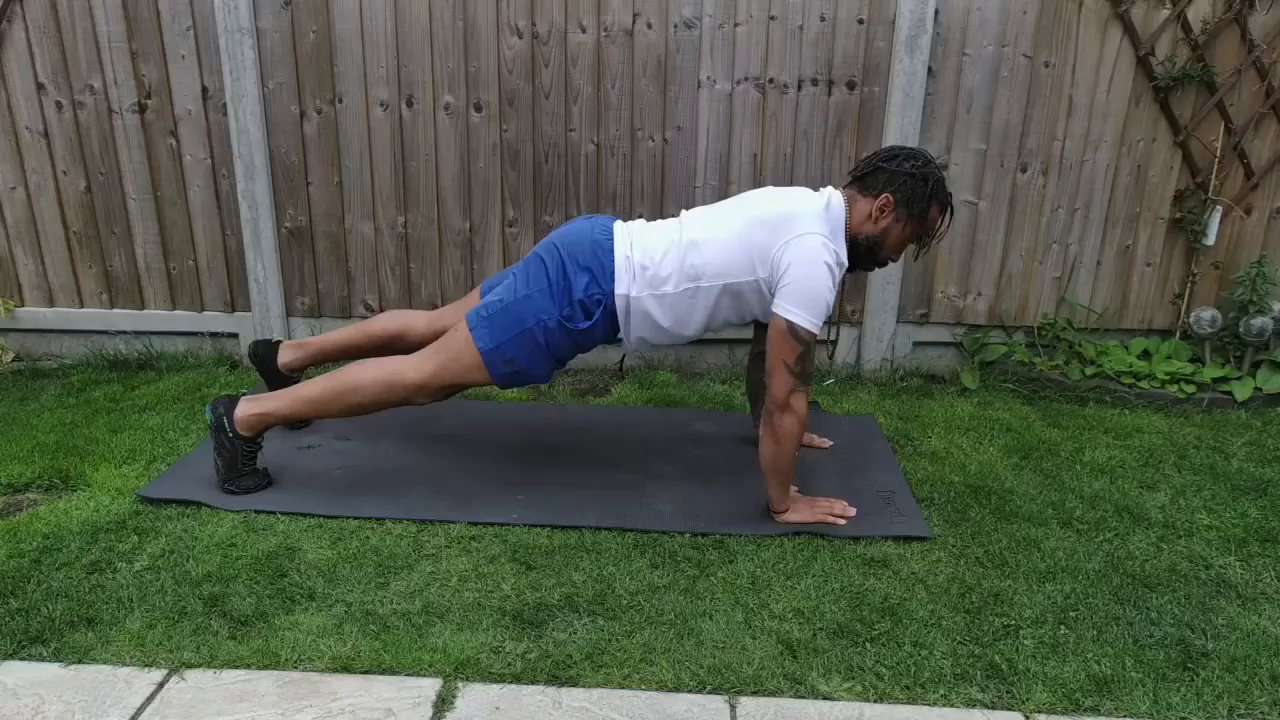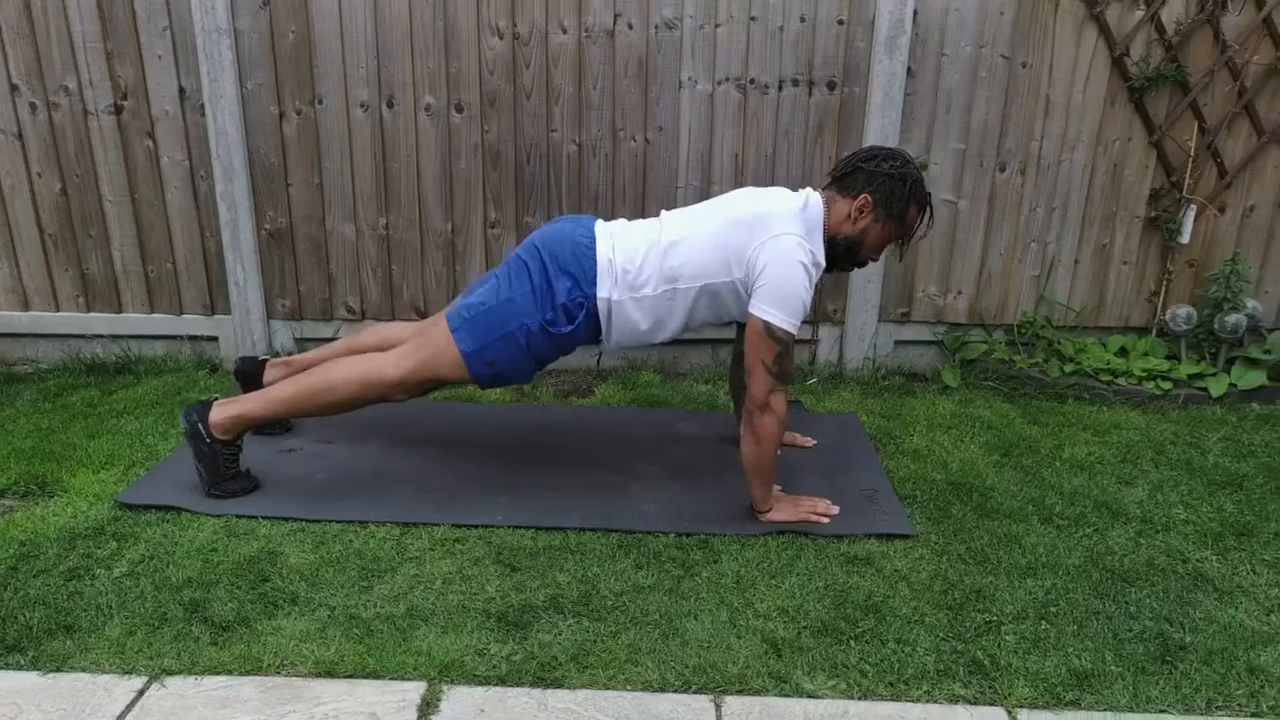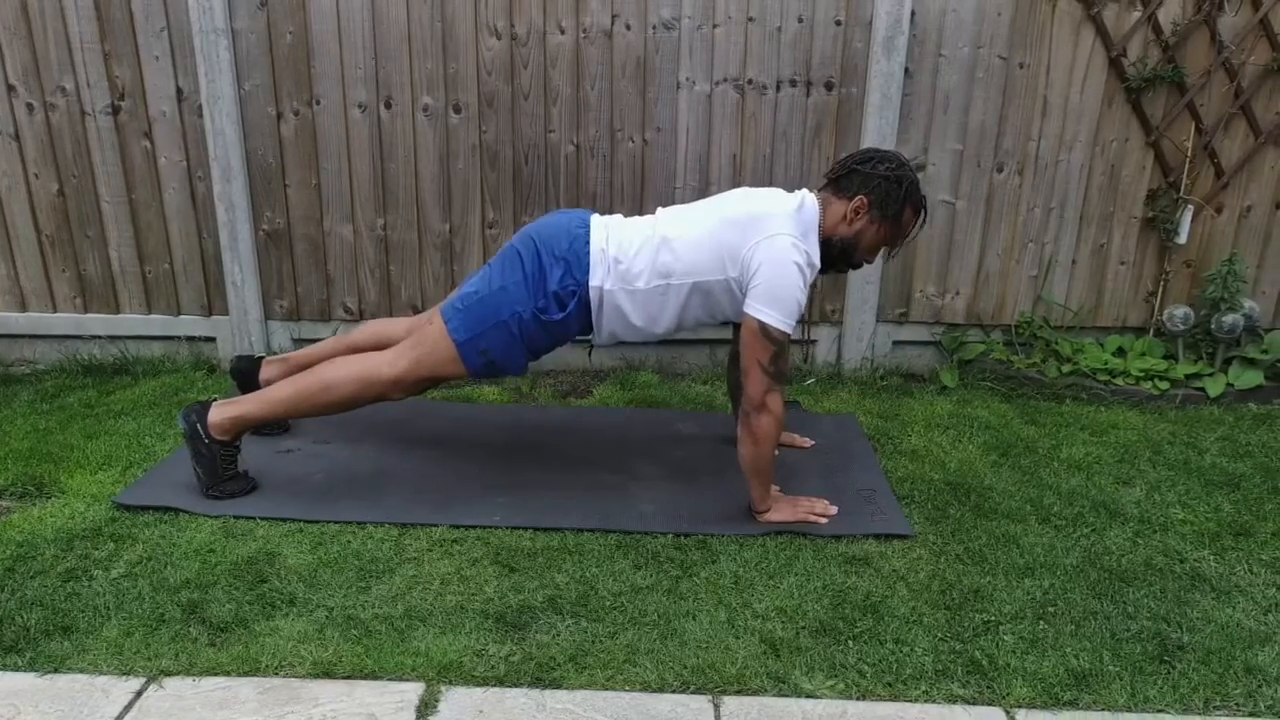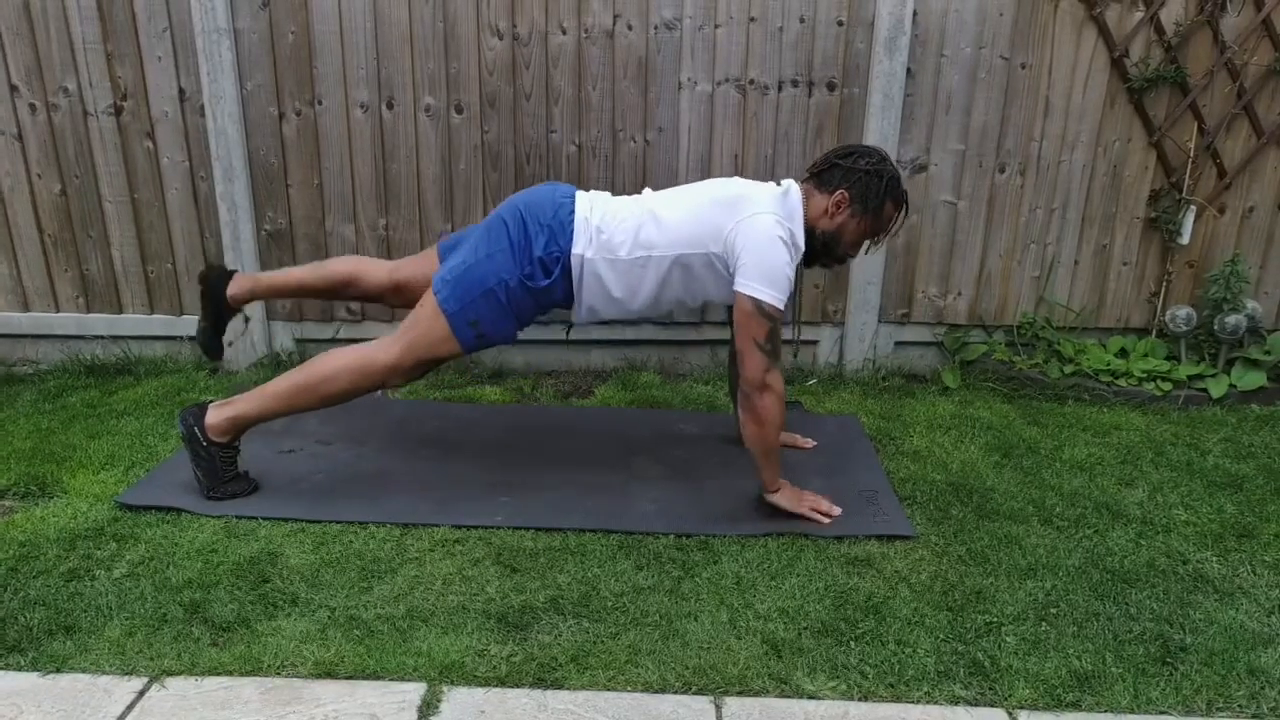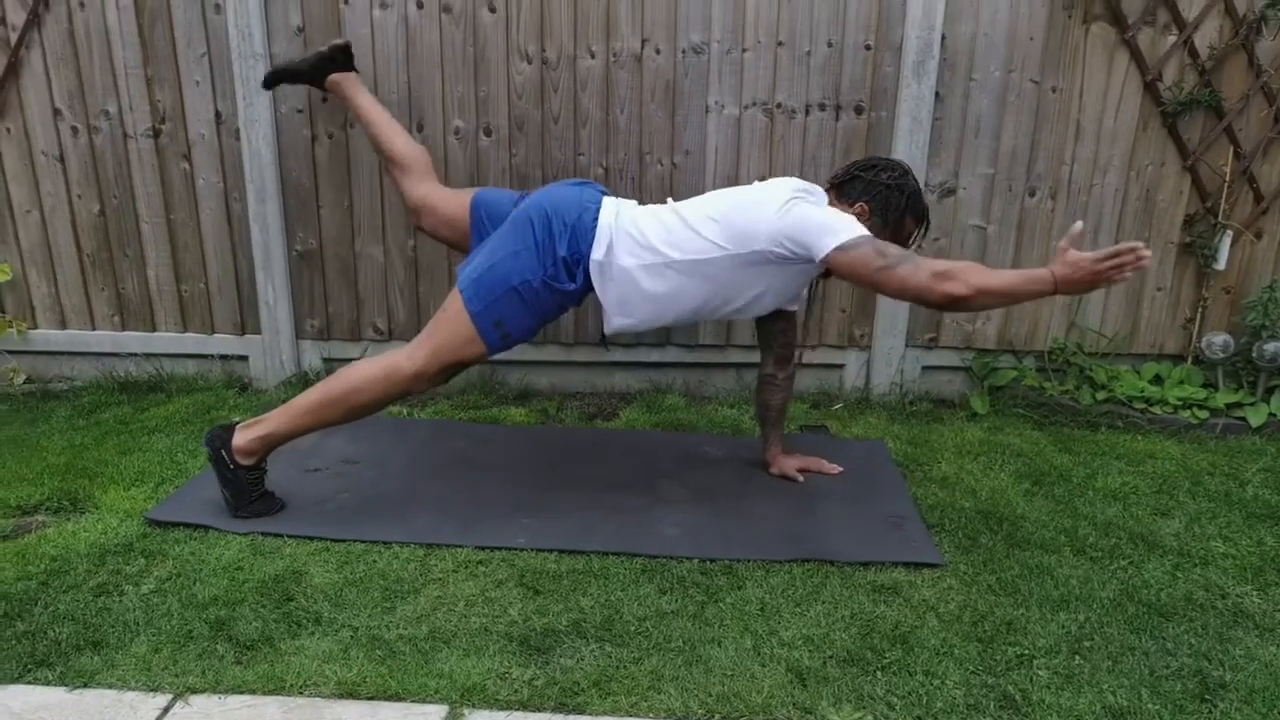
dt=0.5s
person 1, frame 1
left shoulder: (803, 212)
right shoulder: (817, 258)
left elbow: (762, 347)
right elbow: (786, 392)
left wrist: (770, 426)
right wrist: (784, 500)
left hip: (594, 252)
right hip: (588, 286)
left knee: (438, 326)
right knee: (429, 375)
left ankle: (286, 356)
right ankle: (246, 416)
person 1, frame 2
left shoulder: (784, 212)
right shoulder: (793, 258)
left elbow: (748, 362)
right elbow: (765, 389)
left wrist: (758, 425)
right wrist: (767, 500)
left hip: (577, 252)
right hip: (572, 290)
left knee: (423, 337)
right knee: (411, 372)
left ankle: (273, 373)
right ankle: (224, 421)
person 1, frame 3
left shoulder: (780, 212)
right shoulder: (788, 258)
left elbow: (745, 357)
right elbow: (762, 391)
left wrist: (756, 425)
right wrist: (765, 501)
left hip: (570, 247)
right hip: (561, 278)
left knee: (418, 332)
right knee: (405, 371)
left ankle: (267, 371)
right ankle: (221, 421)
person 1, frame 4
left shoulder: (765, 207)
right shoulder: (771, 236)
left elbow: (746, 357)
right elbow: (759, 373)
left wrist: (757, 422)
right wrist: (775, 485)
left hip: (554, 222)
right hip: (545, 246)
left knee: (386, 280)
right knee: (399, 356)
left ankle: (236, 289)
right ankle: (219, 422)
person 1, frame 5
left shoulder: (792, 253)
right shoulder: (806, 216)
left elbow: (778, 355)
right elbow: (937, 284)
left wrist: (775, 451)
right wrist: (1054, 279)
left hip: (576, 229)
right hip: (567, 239)
left knee: (425, 198)
right knee: (424, 364)
left ankle: (343, 77)
right ankle: (246, 444)
